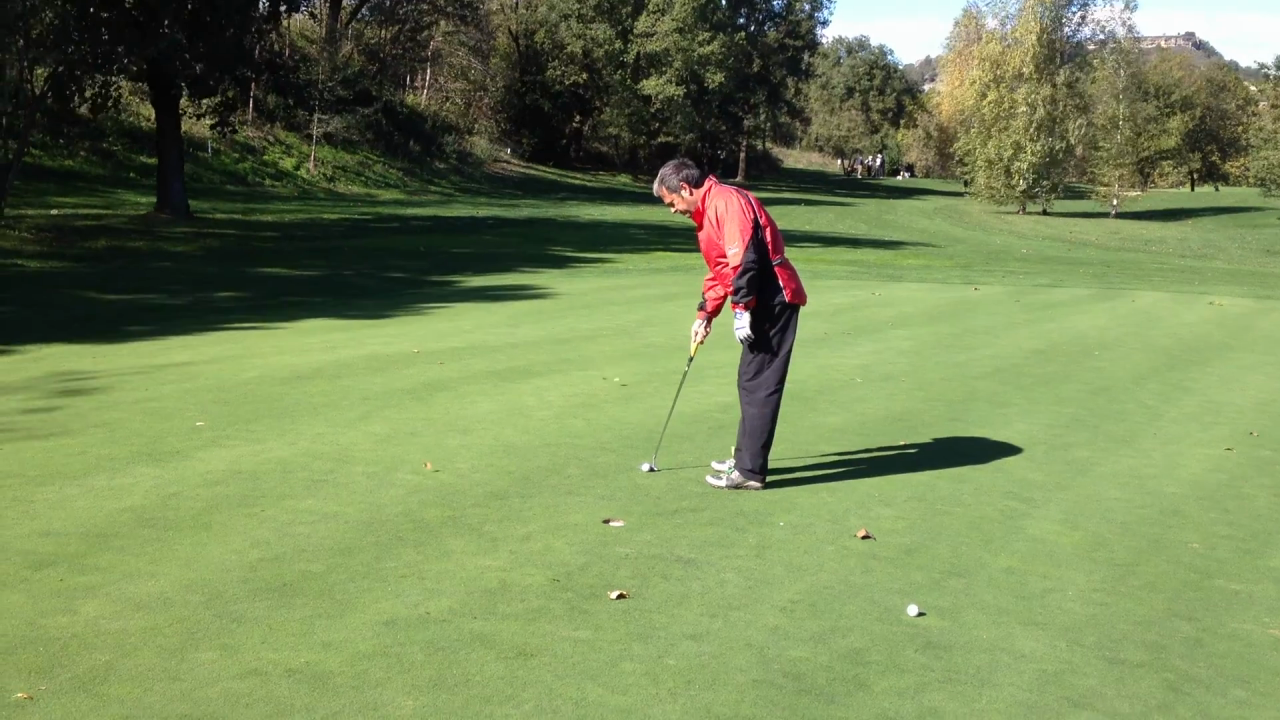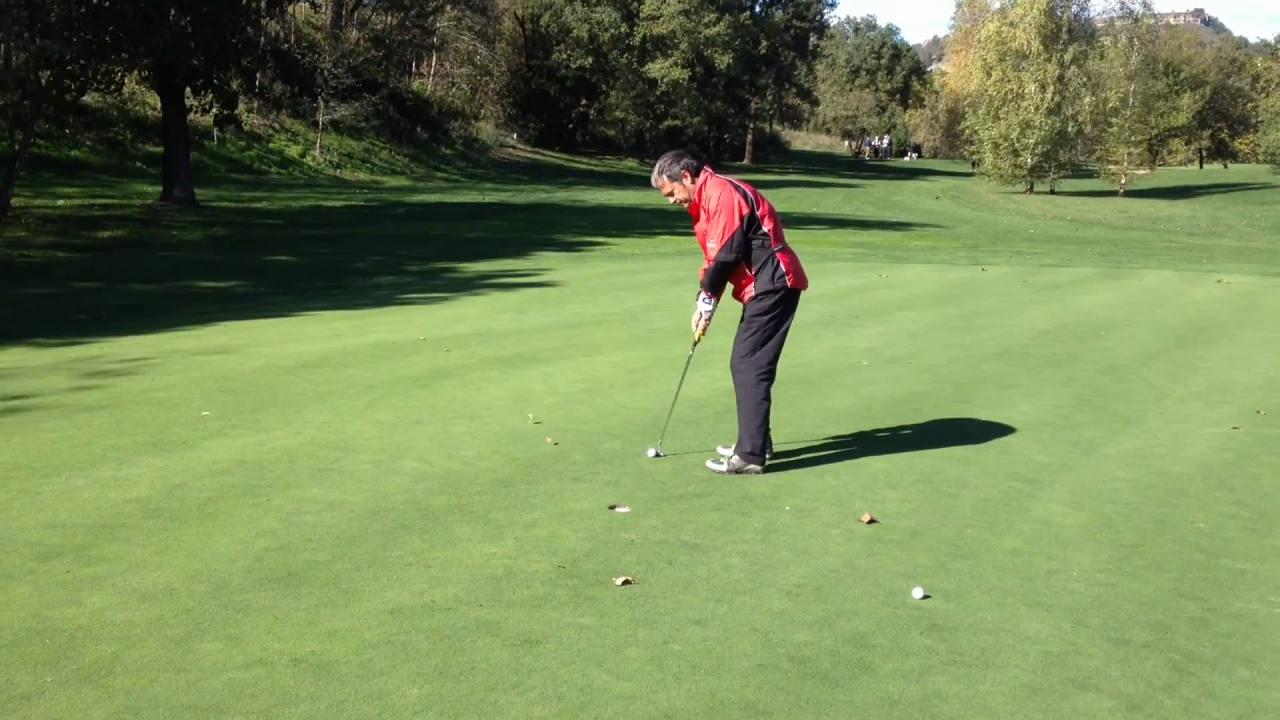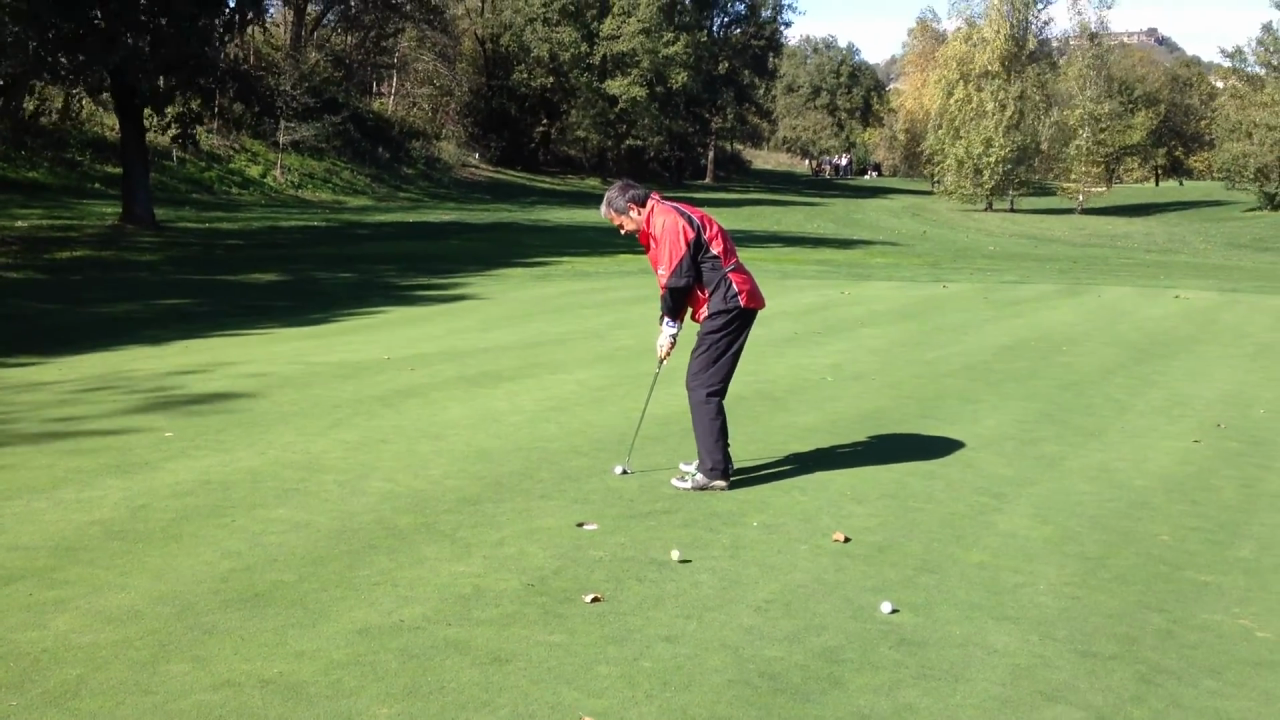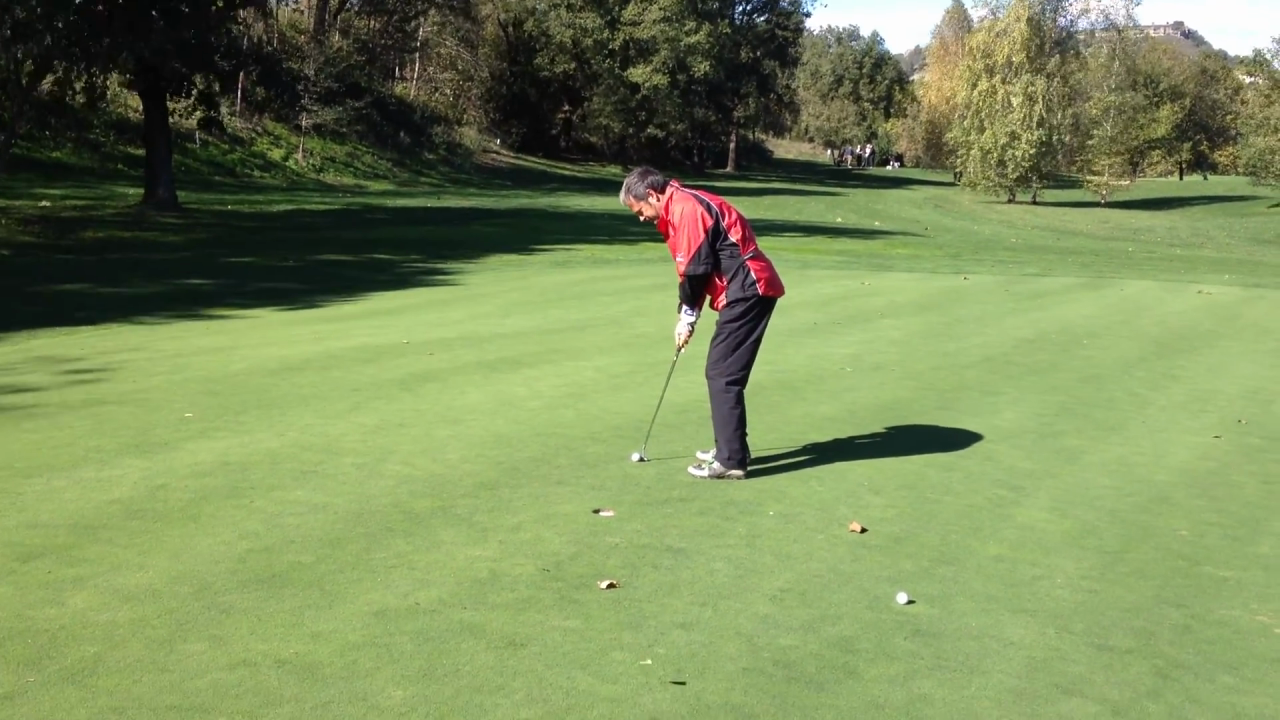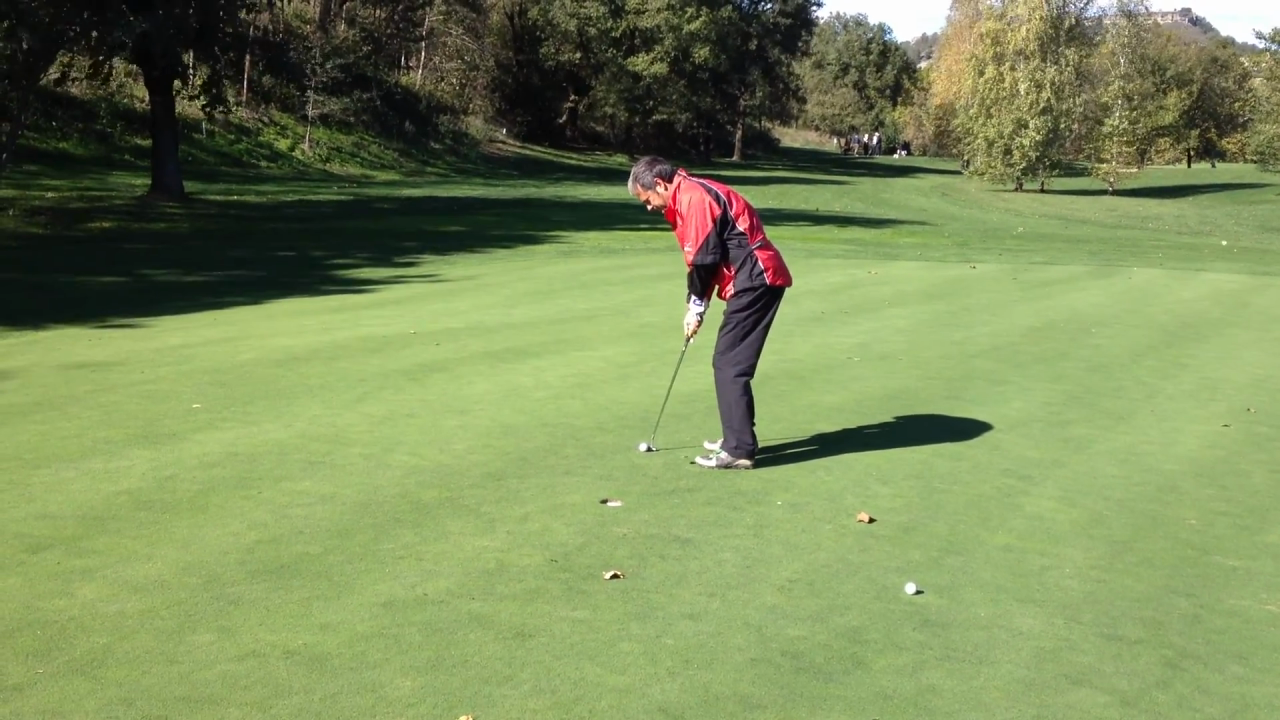
dt=1s
person 1, frame 1
left shoulder: (726, 200)
right shoulder: (706, 213)
left elbow: (745, 259)
right elbow: (719, 269)
left wrist: (741, 309)
right wrist: (705, 313)
left hip: (773, 299)
right hip: (764, 301)
left knee: (759, 383)
right knee: (751, 381)
left ankle: (750, 471)
right ankle: (747, 457)
person 1, frame 2
left shoulder: (720, 193)
right shoulder: (703, 200)
left elbow: (725, 254)
right elbow: (714, 256)
left wrist: (707, 298)
right wrist: (704, 304)
left hip: (773, 283)
right hip: (764, 285)
left knee: (748, 365)
right knee: (746, 362)
left ankle: (751, 455)
right ankle: (756, 441)
person 1, frame 3
left shoulder: (667, 221)
right shoulder: (661, 221)
left elbow: (677, 281)
right elbow: (674, 280)
left wrist: (669, 327)
right wrist: (669, 326)
left hip: (729, 302)
right hip: (728, 302)
left knee: (701, 384)
right knee: (704, 381)
left ankle: (714, 471)
right ankle: (714, 459)
person 1, frame 4
left shoulder: (686, 208)
right shoulder: (681, 207)
left elbow: (696, 268)
right elbow: (694, 267)
left wrist: (687, 316)
right wrist: (688, 315)
left hip: (748, 290)
right hip: (748, 289)
left knee: (721, 373)
right knee: (724, 371)
left ankle: (730, 460)
right ankle: (732, 448)
person 1, frame 5
left shoulder: (693, 197)
right shoulder: (688, 196)
left elbow: (704, 258)
right elbow: (701, 257)
left wrist: (695, 306)
right wrist: (696, 305)
left hip: (755, 280)
right hip: (756, 279)
left knee: (728, 363)
right knee: (731, 361)
left ankle: (739, 449)
right ankle: (738, 438)
